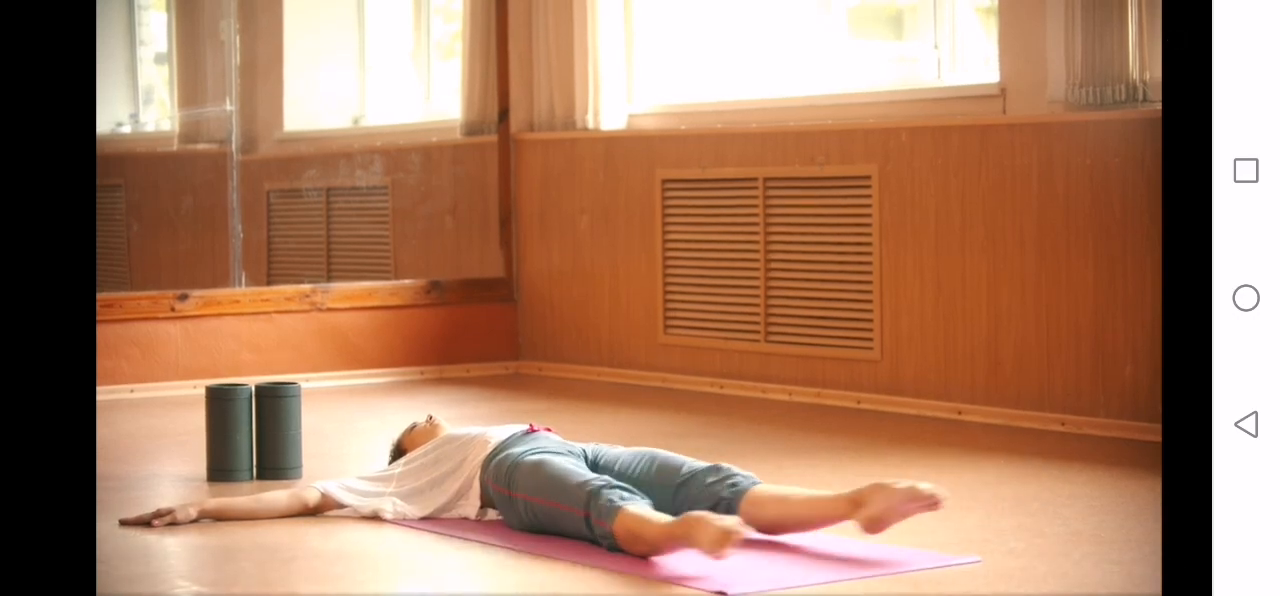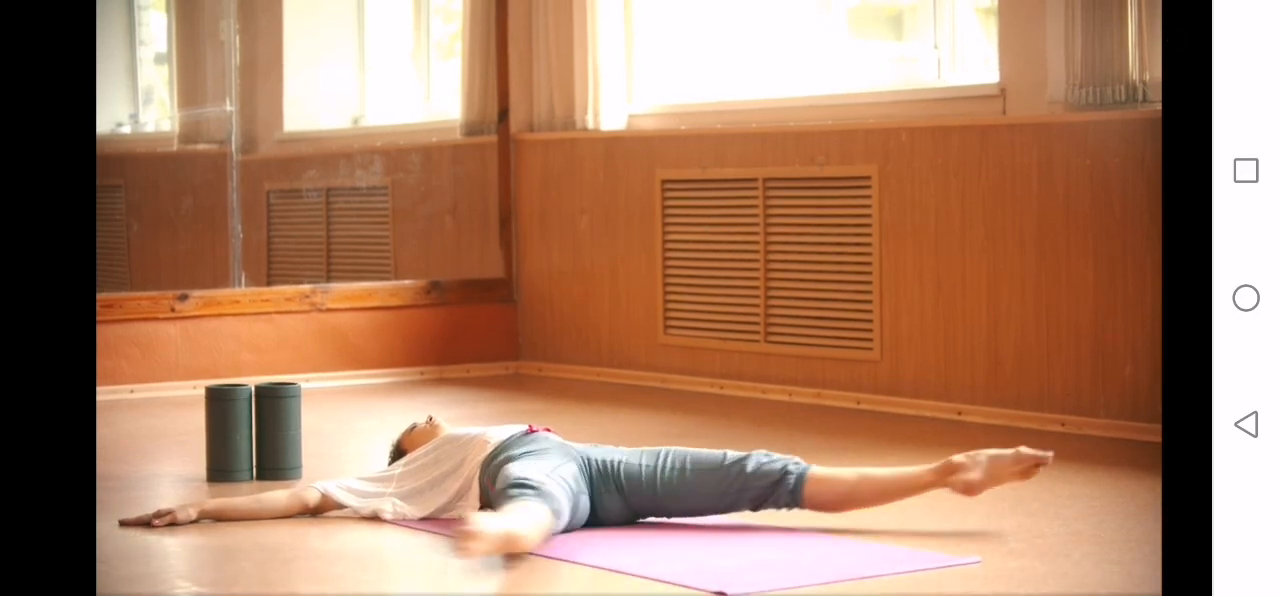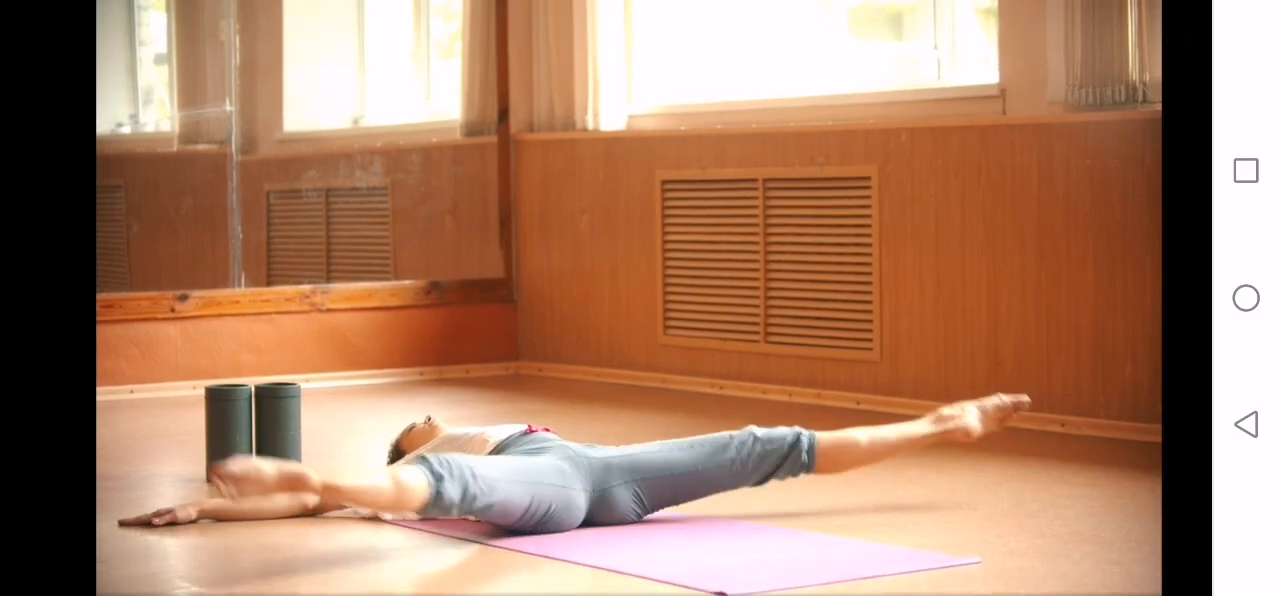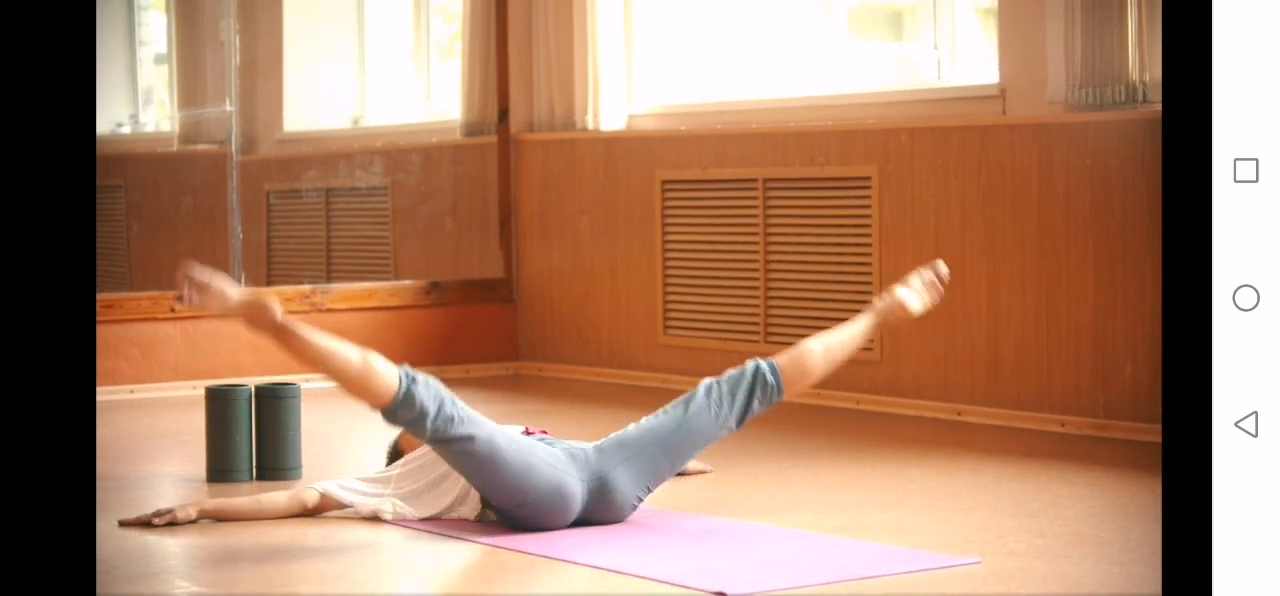
dt=0.5s
person 1, frame 1
left shoulder: (473, 439)
right shoulder: (395, 478)
right elbow: (301, 497)
right wrist: (200, 508)
left hip: (570, 453)
right hip: (517, 469)
left knee: (713, 482)
right knee: (615, 508)
left ankle: (856, 501)
person 1, frame 2
left shoulder: (467, 445)
right shoulder: (395, 477)
right elbow: (300, 498)
right wrist: (200, 509)
left hip: (585, 459)
right hip: (527, 470)
left knee: (763, 474)
right knee: (567, 498)
person 1, frame 3
left shoulder: (461, 452)
right shoulder: (415, 468)
right elbow: (307, 503)
right wrist: (206, 507)
left hip: (584, 467)
right hip: (547, 482)
left knee: (775, 447)
person 1, frame 4
left shoulder: (453, 450)
right shoulder: (397, 478)
right elbow: (302, 497)
right wrist: (200, 507)
left hip: (591, 476)
right hip: (544, 491)
left knee: (747, 383)
